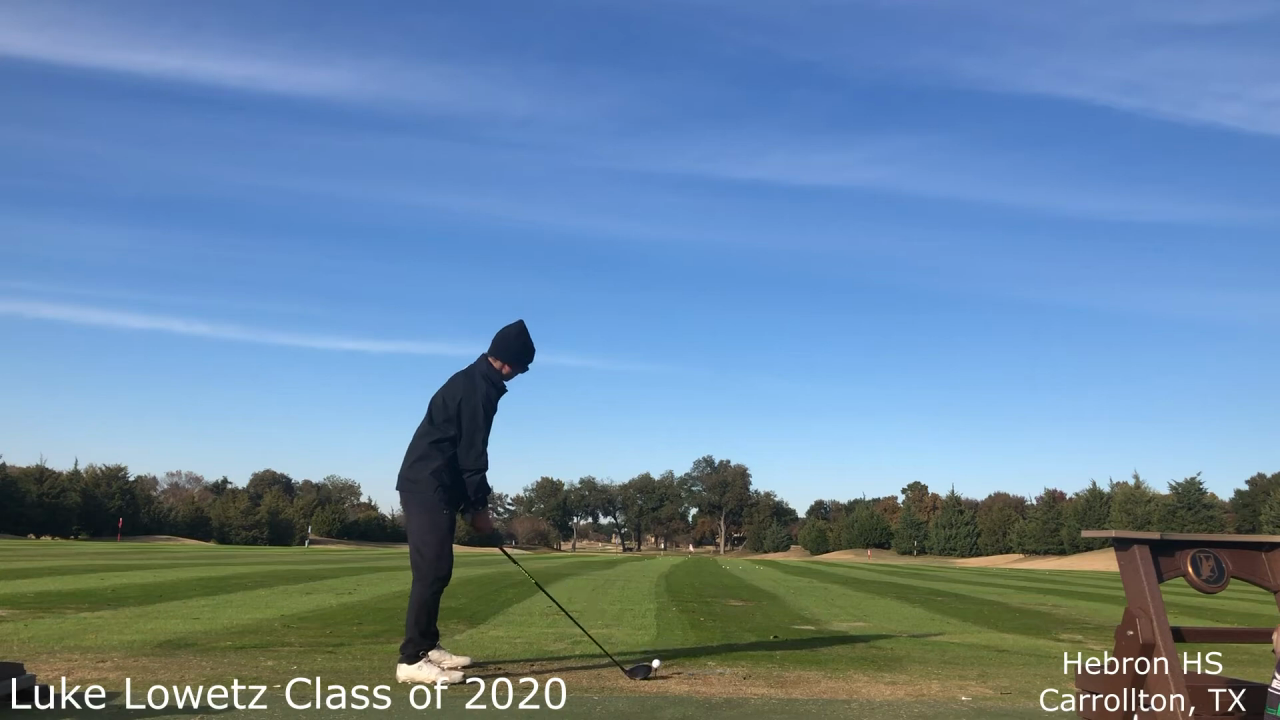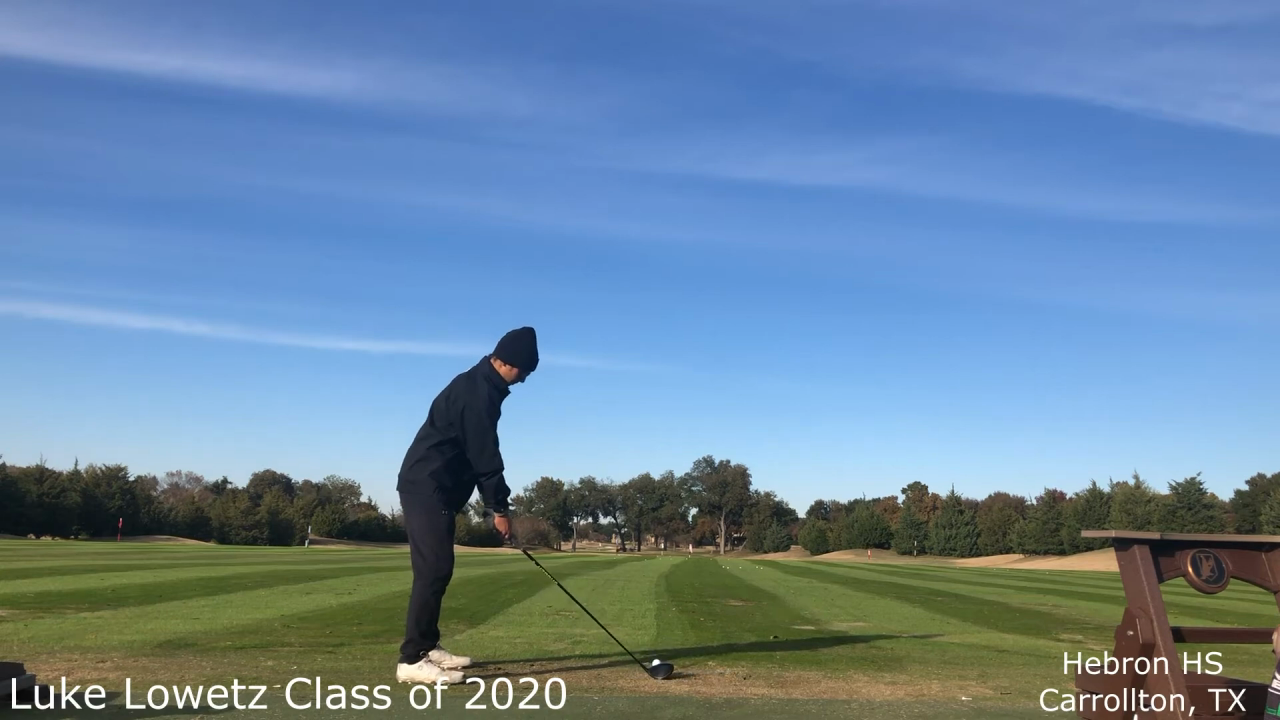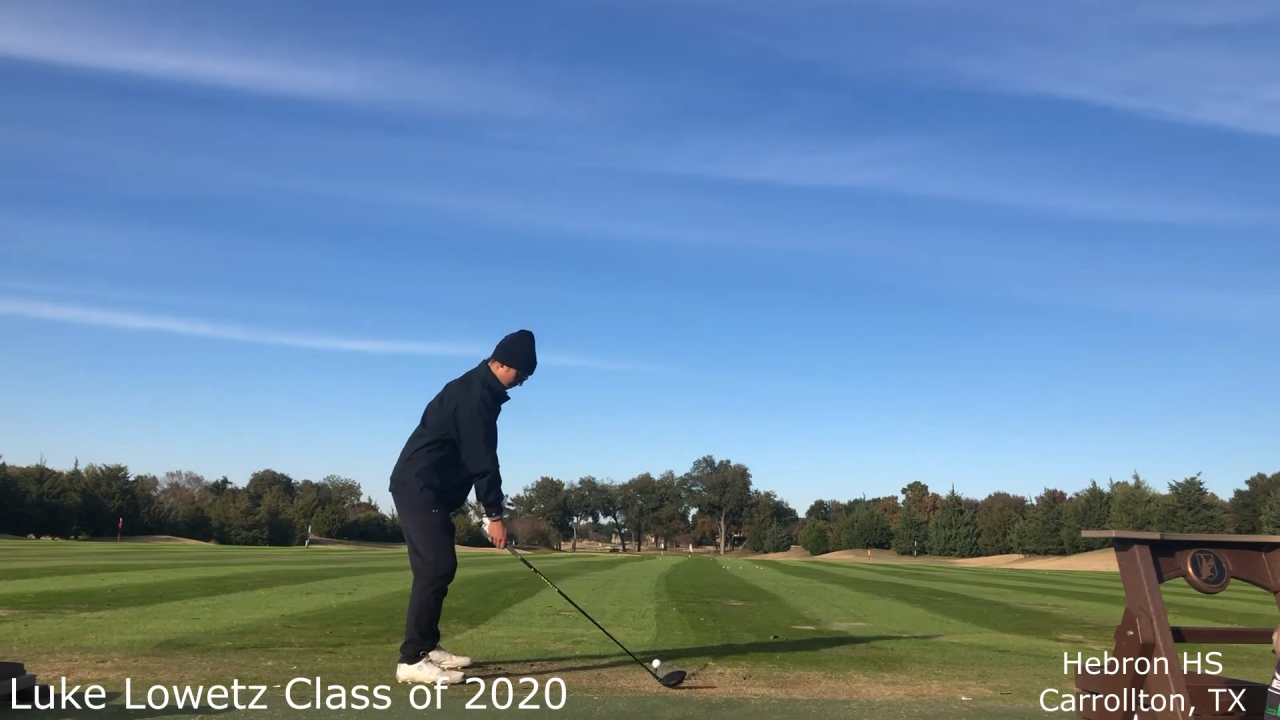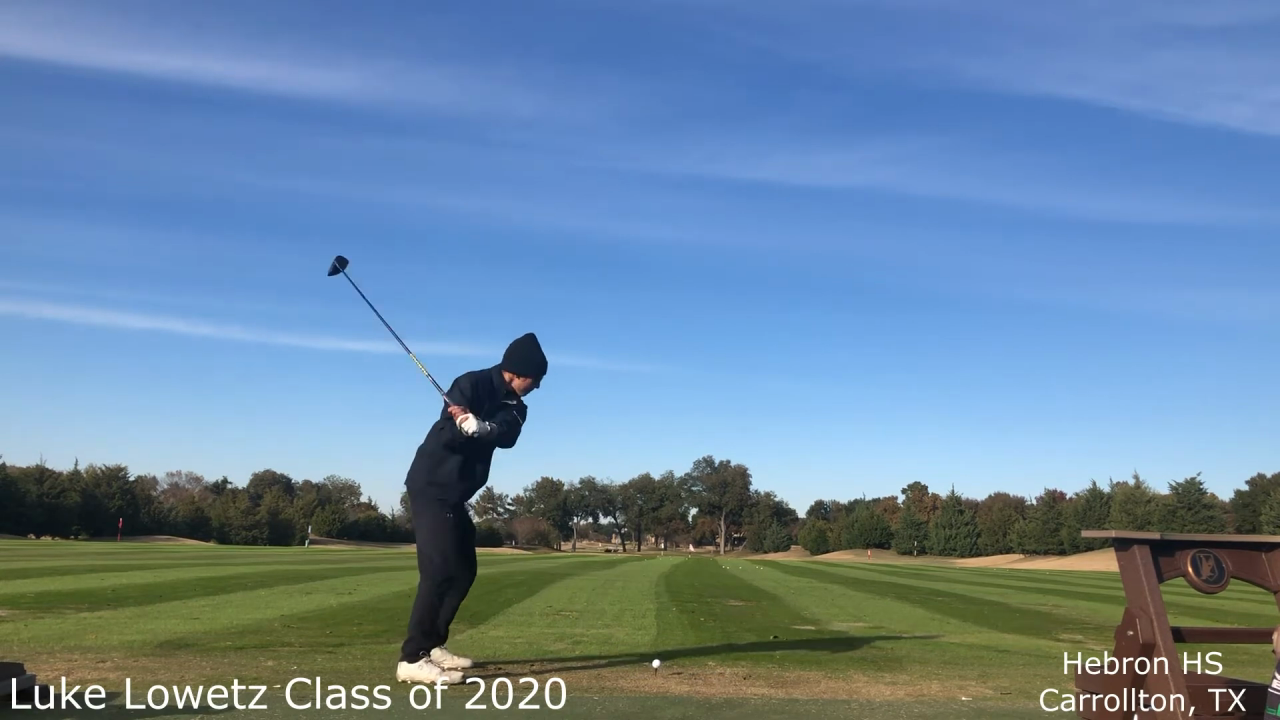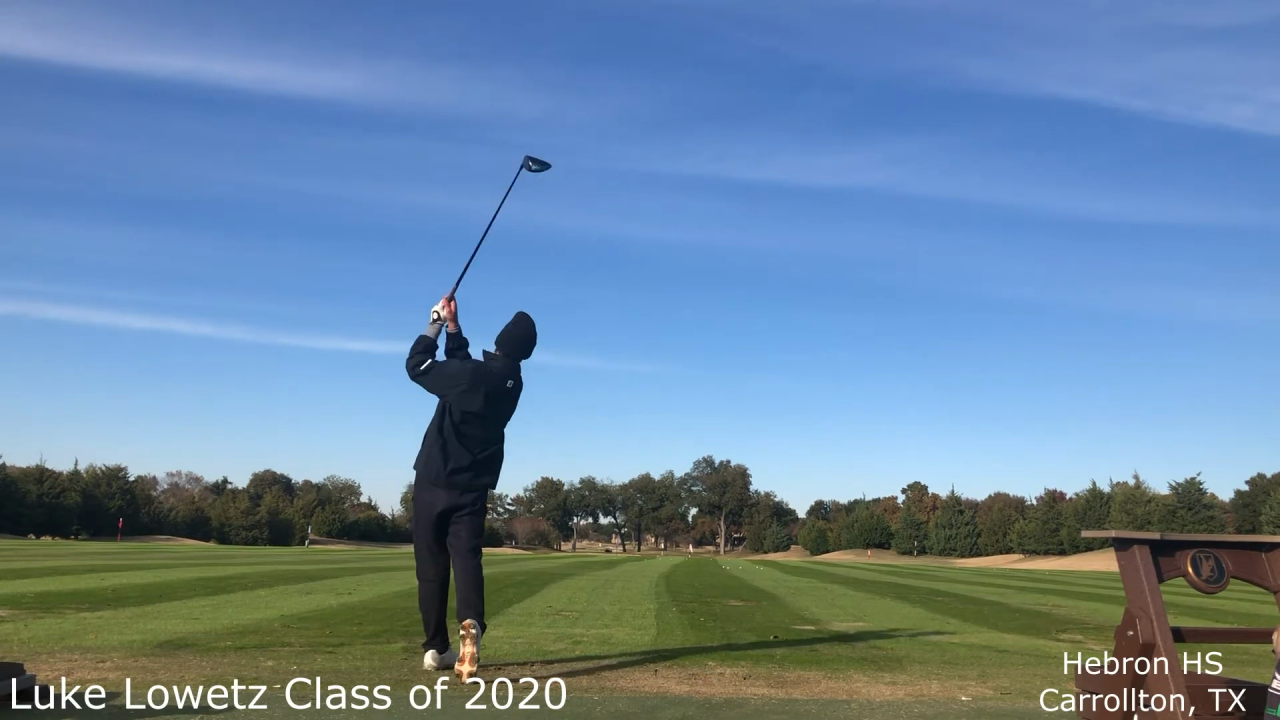
dt=1s
person 1, frame 1
left shoulder: (473, 382)
right shoulder: (478, 390)
right elbow: (470, 454)
left wrist: (473, 503)
right wrist: (479, 506)
left hip: (429, 486)
right hip: (430, 488)
left knee: (437, 570)
right knee: (432, 570)
left ankle: (427, 647)
right ankle: (412, 660)
person 1, frame 2
left shoulder: (478, 386)
right shoulder: (479, 393)
left elbow: (476, 454)
right elbow: (484, 457)
left wrist: (493, 503)
right wrist: (499, 508)
left hip: (431, 487)
right hip: (429, 488)
left knee: (437, 570)
right knee: (433, 570)
left ankle: (427, 647)
right ankle: (412, 659)
person 1, frame 3
left shoulder: (488, 397)
right shoulder: (473, 394)
left elbow: (484, 458)
right elbow: (478, 461)
left wrist: (492, 511)
right wrist: (494, 515)
left hip: (437, 492)
right hip: (419, 488)
left knee: (441, 569)
right knee: (434, 568)
left ankle: (428, 646)
right ankle: (412, 660)
person 1, frame 4
left shoulder: (515, 408)
right shoulder: (475, 384)
left elbow: (503, 436)
right elbow: (458, 413)
left wrist: (476, 425)
left hip: (450, 495)
right hip: (433, 490)
left knee: (462, 571)
right knee: (442, 571)
left ankle: (432, 647)
right ankle: (413, 659)
person 1, frame 5
left shoulder: (468, 374)
right shoulder: (513, 385)
left elbow: (417, 369)
left wrist: (437, 321)
right wrist: (453, 326)
left hip: (432, 483)
right hip: (472, 489)
left knee: (432, 566)
right knee: (467, 558)
left ankle: (436, 647)
right ankle: (471, 624)
